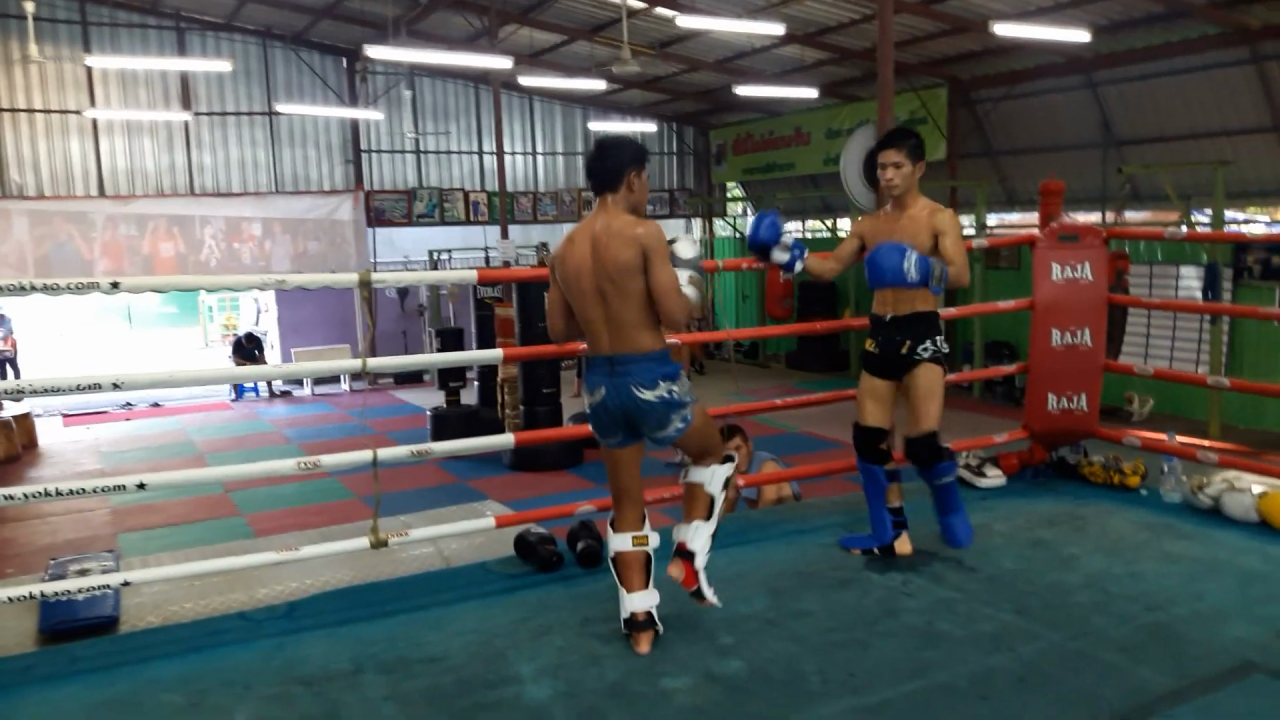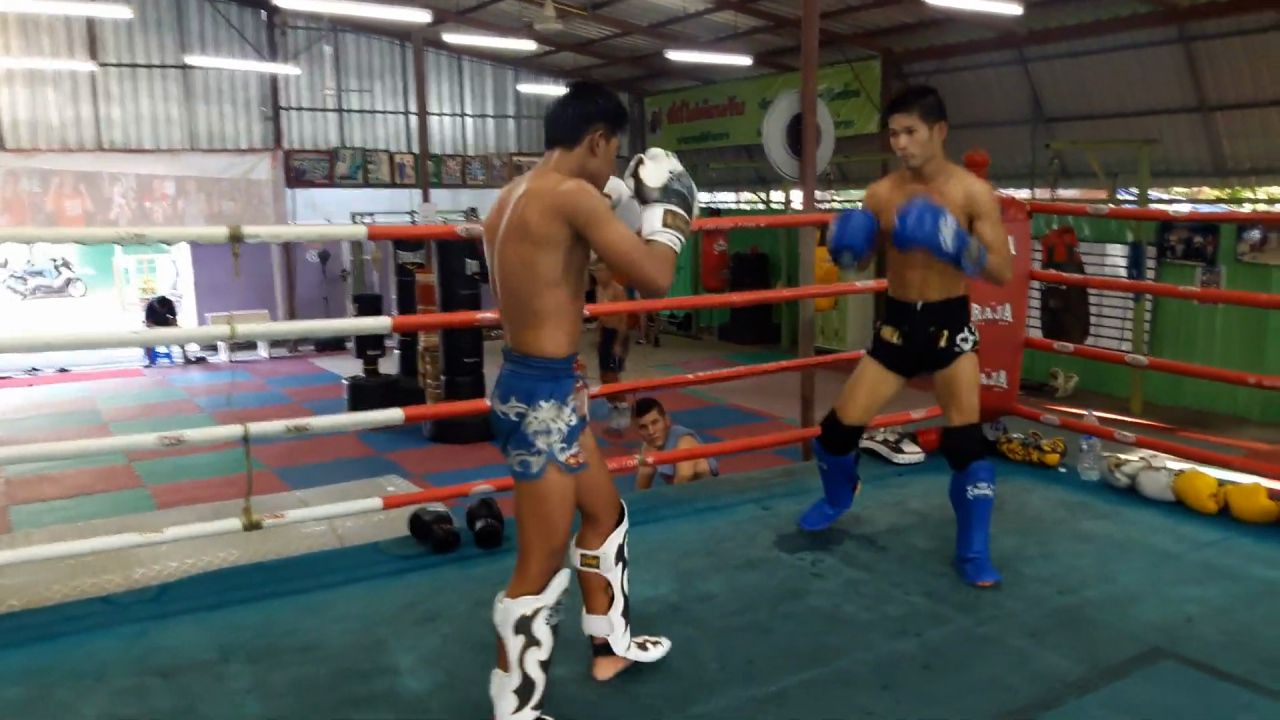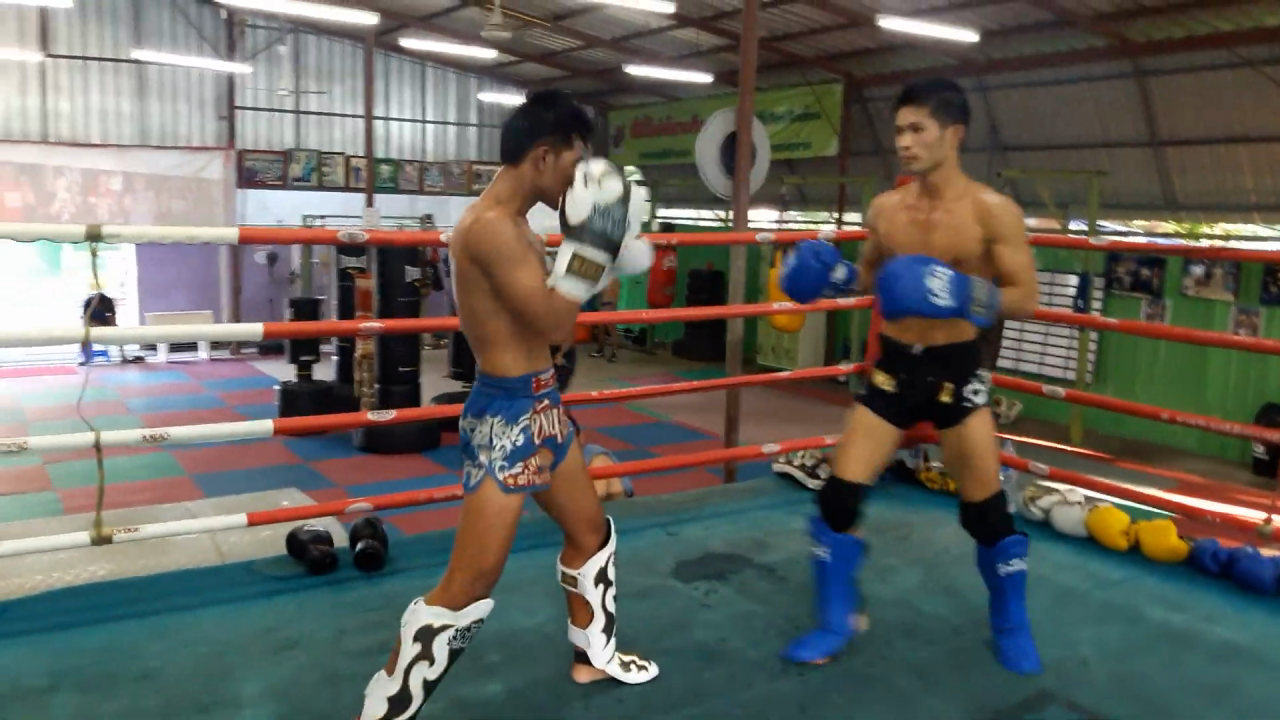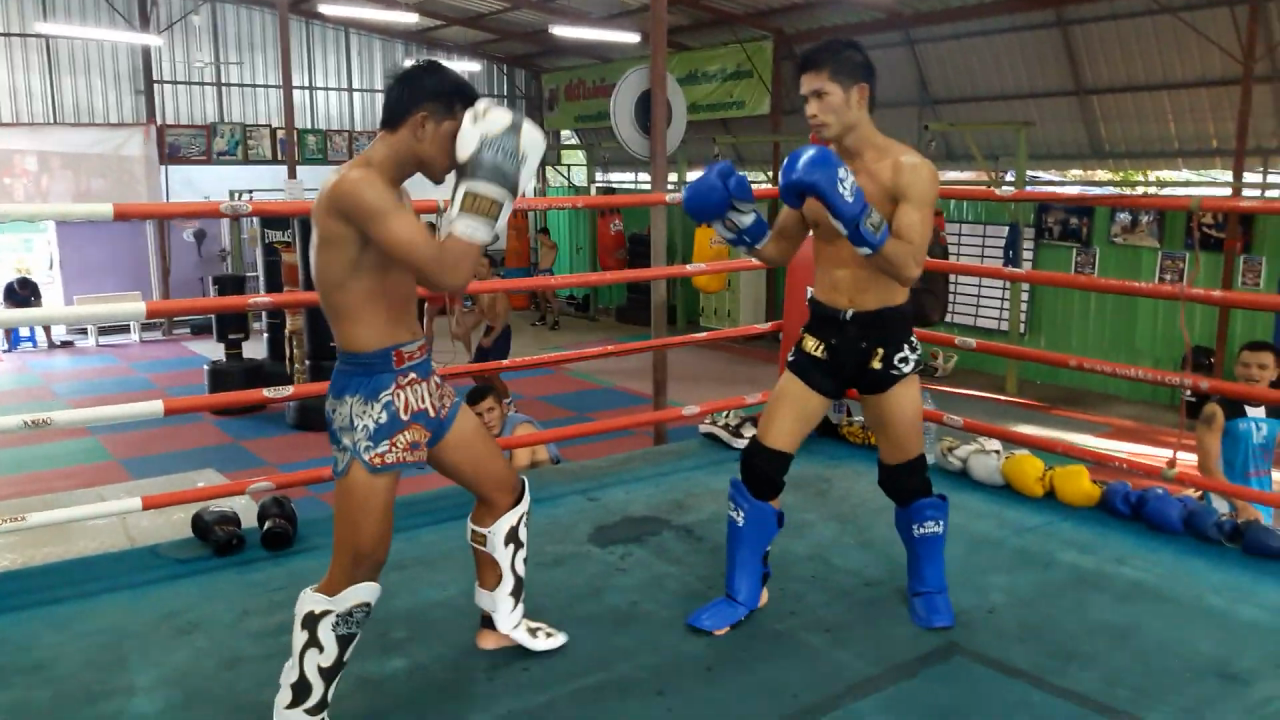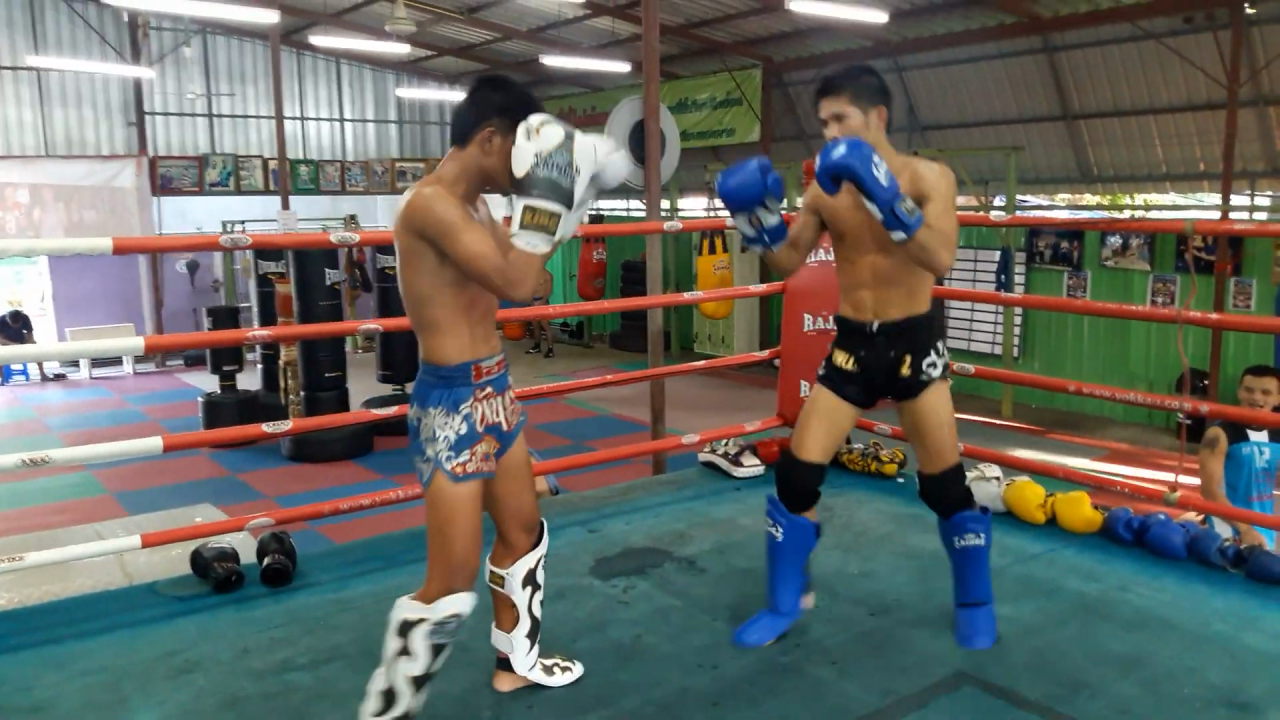
dt=1s
person 1, frame 1
left shoulder: (564, 250)
right shoulder: (643, 233)
left elbow: (559, 332)
right elbow: (676, 315)
right wrist: (685, 278)
left hip: (600, 383)
right hip: (652, 379)
left knee: (627, 506)
right knee: (714, 455)
left ankle: (640, 621)
right ankle: (689, 557)
person 1, frame 2
left shoulder: (508, 201)
right shoulder: (571, 194)
right elbow: (655, 279)
right wrist: (666, 207)
left hip: (526, 380)
right hip: (546, 392)
left knee: (606, 514)
right knee: (539, 569)
left ankle: (610, 640)
person 1, frame 3
left shoulder: (512, 220)
right shoulder: (491, 225)
right elbow: (555, 326)
left wrist: (594, 244)
right wrist: (588, 239)
left hip: (540, 408)
right hip: (506, 417)
left knee: (592, 532)
right knee: (466, 591)
left ankle: (593, 653)
person 1, frame 4
left shoulder: (392, 190)
right shoulder: (356, 186)
left elbow: (432, 267)
right elbow: (448, 274)
left wrist: (489, 184)
right wrist: (485, 178)
left hip: (420, 380)
right hip: (371, 392)
left knee: (505, 491)
right knee: (356, 572)
left ankle: (500, 619)
person 1, frame 5
left shoulder: (467, 203)
right shoulder: (432, 202)
left elbow: (513, 256)
right elbow: (516, 283)
left wrist: (568, 193)
right wrist: (541, 190)
left hip: (491, 394)
right hip: (451, 404)
left knee: (523, 533)
right knee: (449, 584)
left ankle: (515, 659)
person 2, frame 1
left shoulder: (939, 218)
right shoulder: (869, 225)
left elbow: (962, 276)
right elbow: (830, 268)
left wrist: (924, 269)
right wrist: (789, 254)
left hip: (921, 337)
right hip: (879, 337)
left knee: (923, 440)
right knee: (868, 439)
left ankle: (950, 511)
right ankle: (885, 532)
person 2, frame 2
left shoulder: (973, 192)
right shoulder: (880, 194)
left elbow: (1002, 272)
right elbow: (862, 253)
left wrist: (958, 246)
right wrist: (847, 246)
left hip: (950, 326)
right hip: (896, 324)
left knee: (966, 442)
right knee: (840, 426)
left ankle: (974, 553)
right ankle: (838, 497)
person 2, frame 3
left shoulder: (992, 212)
right shoulder: (885, 209)
left elbow: (1026, 298)
left wrist: (961, 294)
right wrist: (833, 275)
left hip: (955, 371)
right hip: (894, 367)
left knee: (986, 511)
right knee: (839, 494)
left ankle: (1011, 629)
right ankle: (835, 622)
person 2, frame 4
left shoulder: (911, 171)
right shoulder: (814, 171)
left elbow: (908, 269)
right elbow: (778, 254)
left wrist: (855, 212)
right wrist: (737, 214)
left hip: (884, 337)
right hip: (822, 333)
left knee: (906, 475)
right knee: (761, 462)
left ankle: (928, 588)
right ankle: (744, 592)
person 2, frame 5
left shoulder: (930, 177)
right shoulder: (826, 192)
left elbow: (939, 262)
right elbow: (787, 264)
left wrist: (888, 199)
right wrist: (759, 216)
left hip: (912, 344)
right hip: (850, 346)
left knee: (945, 486)
right knee: (795, 476)
left ankle: (974, 601)
right ankle: (786, 600)
